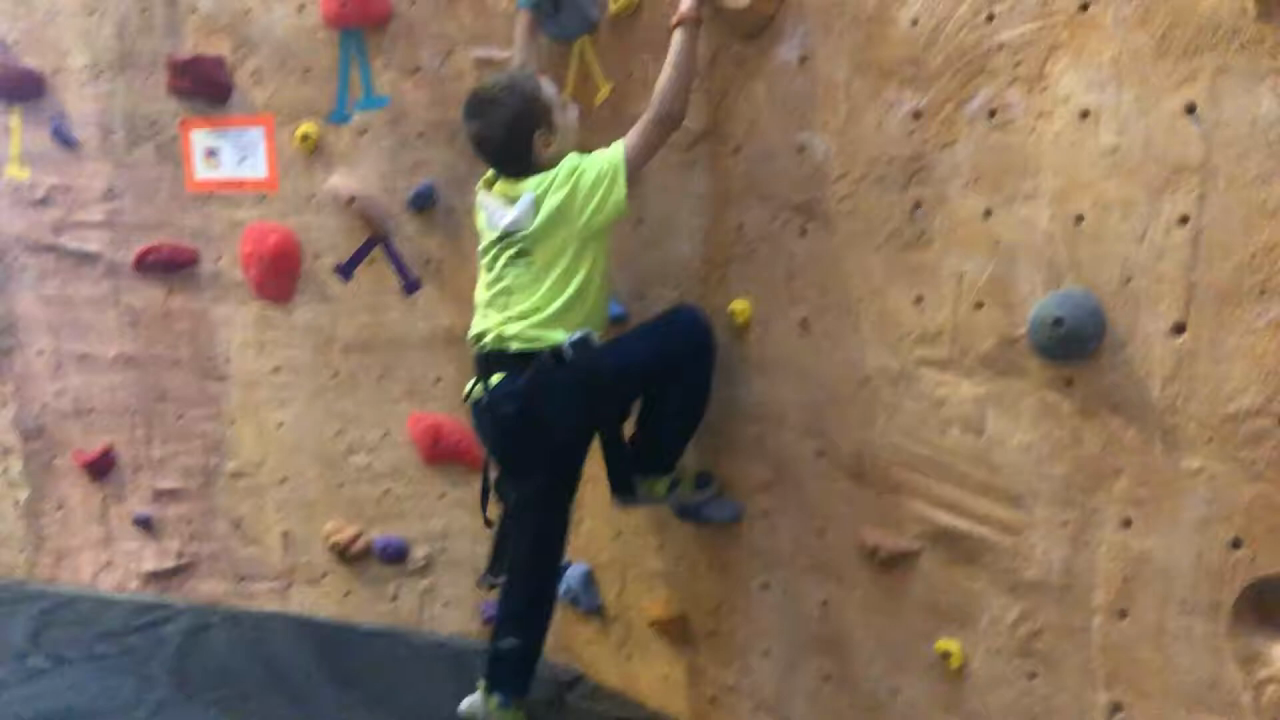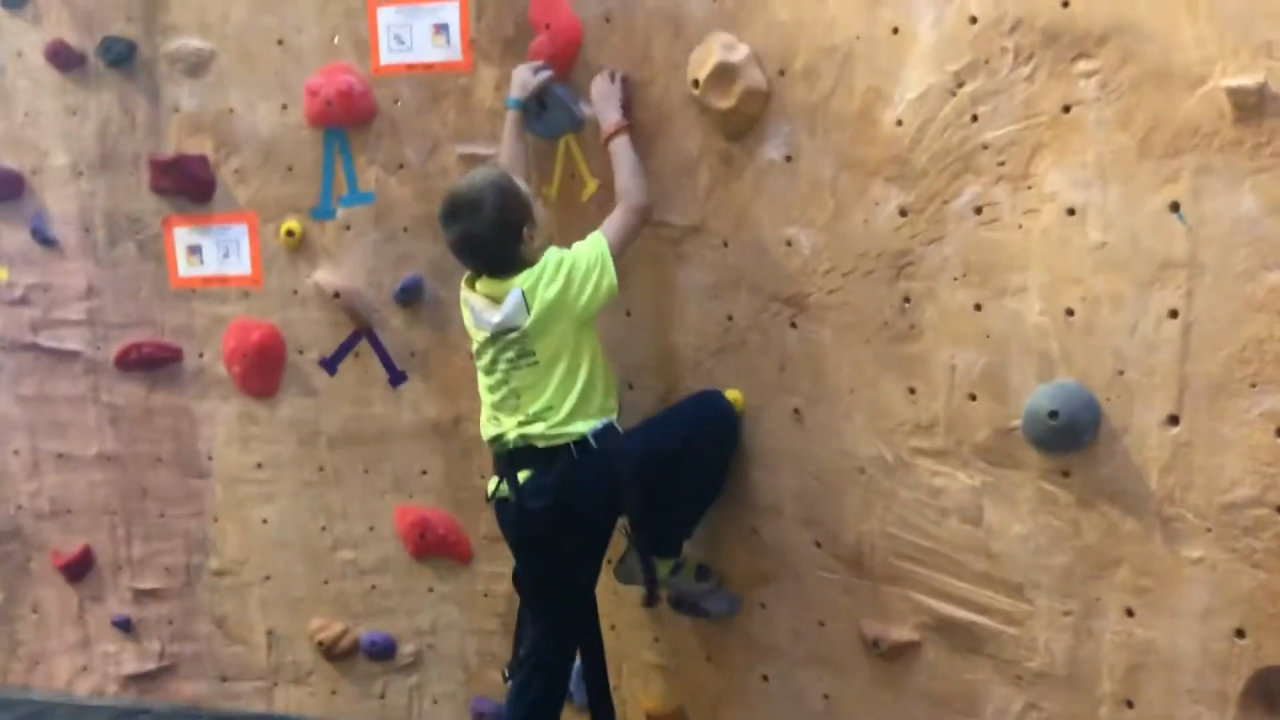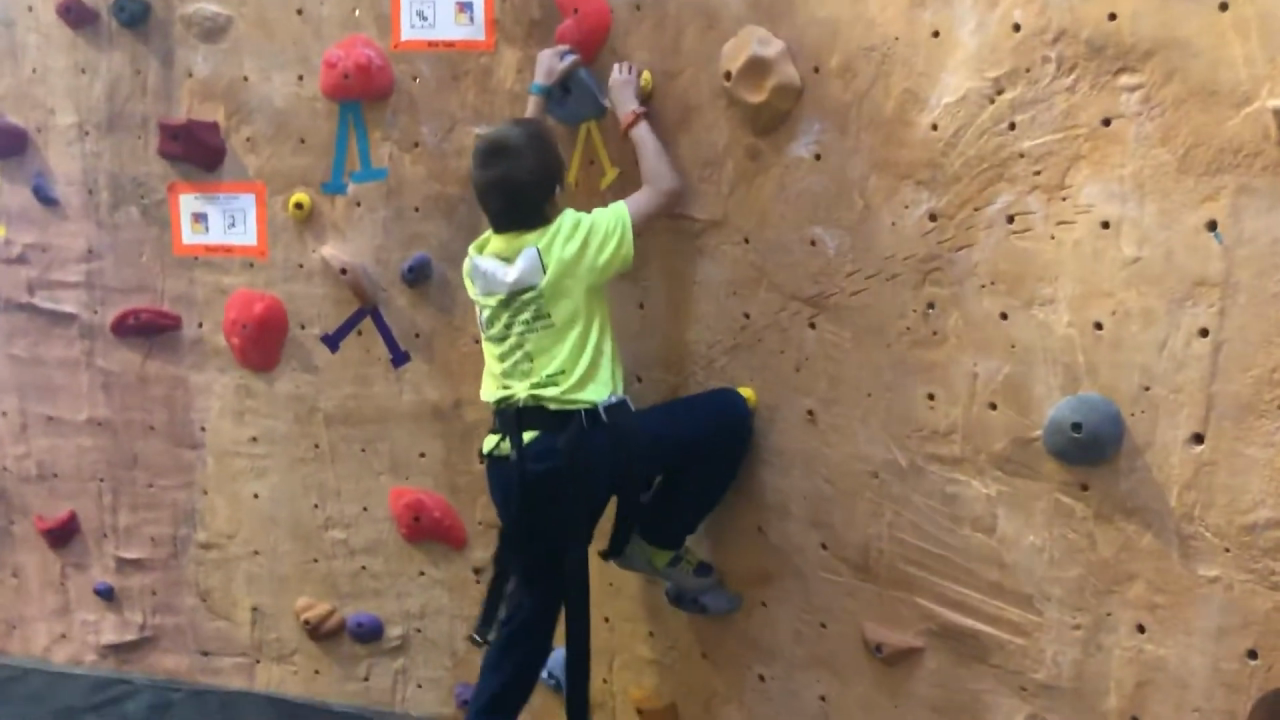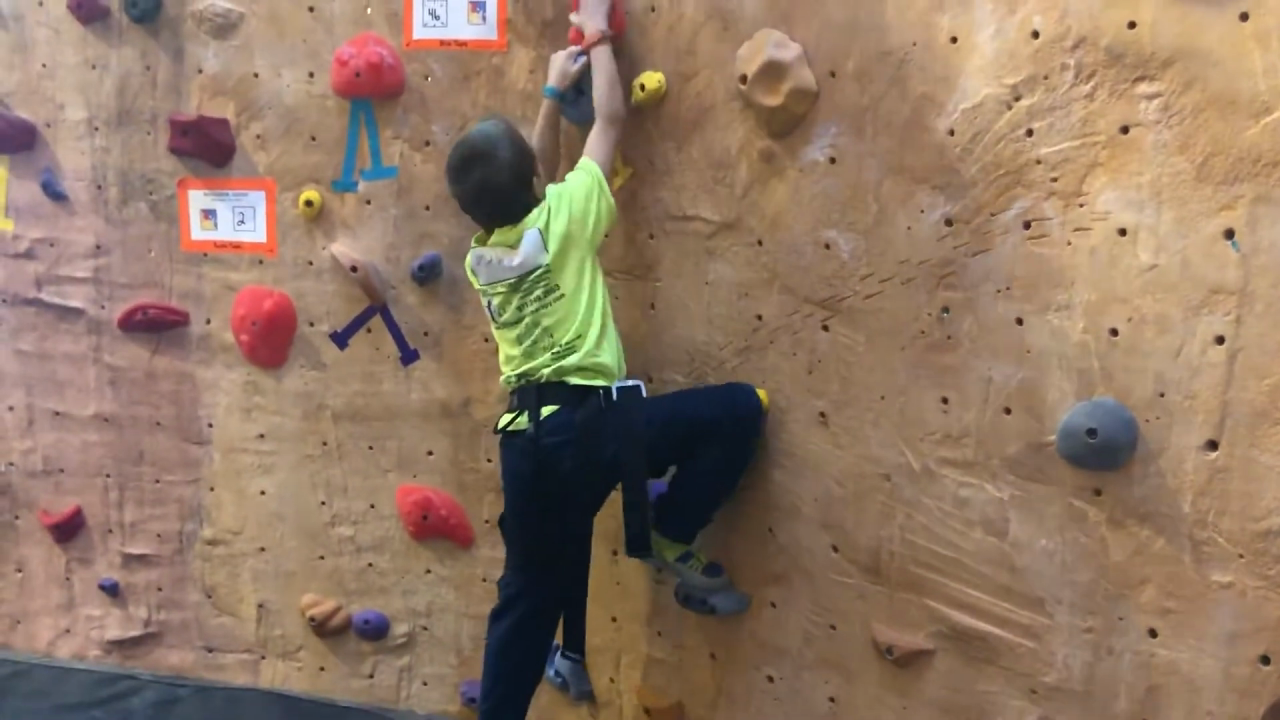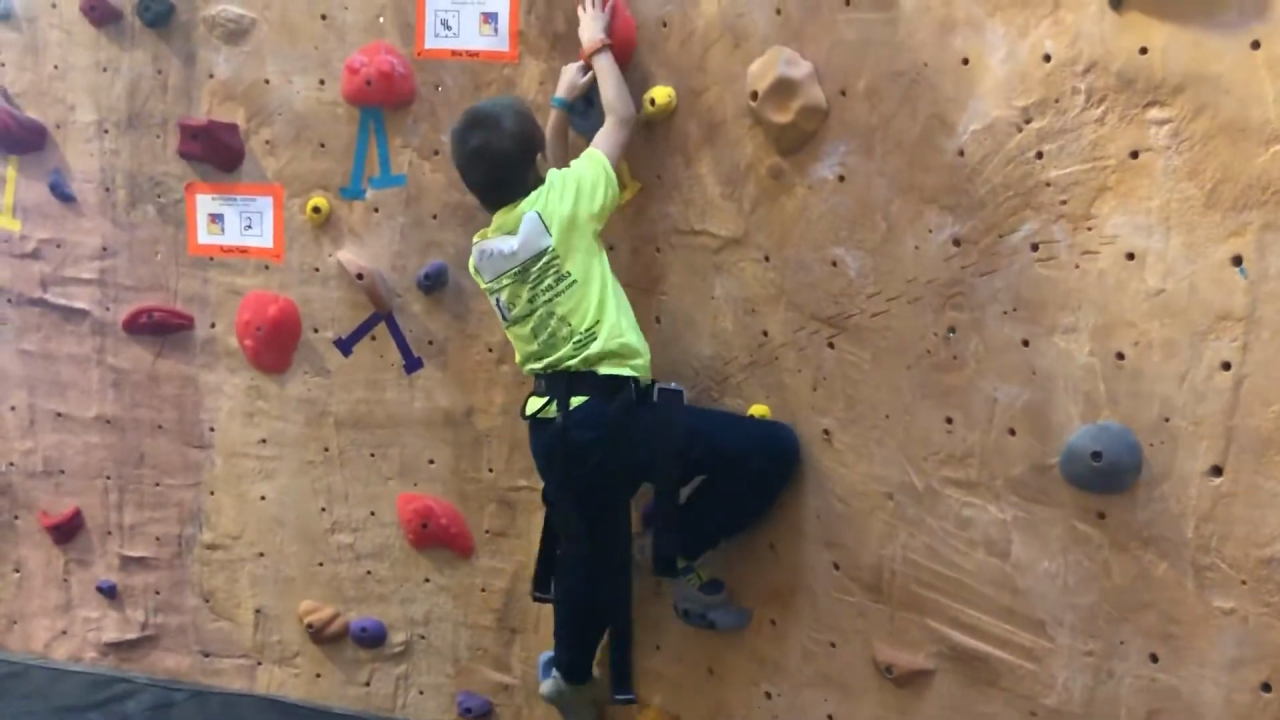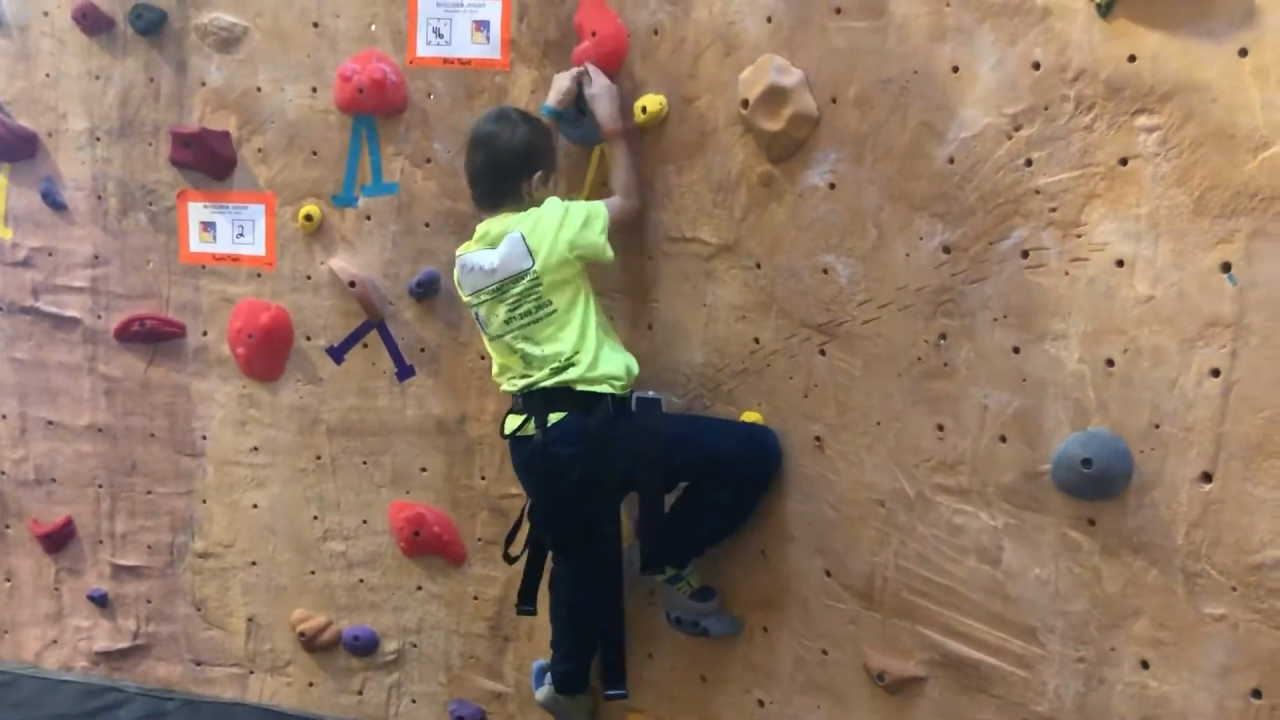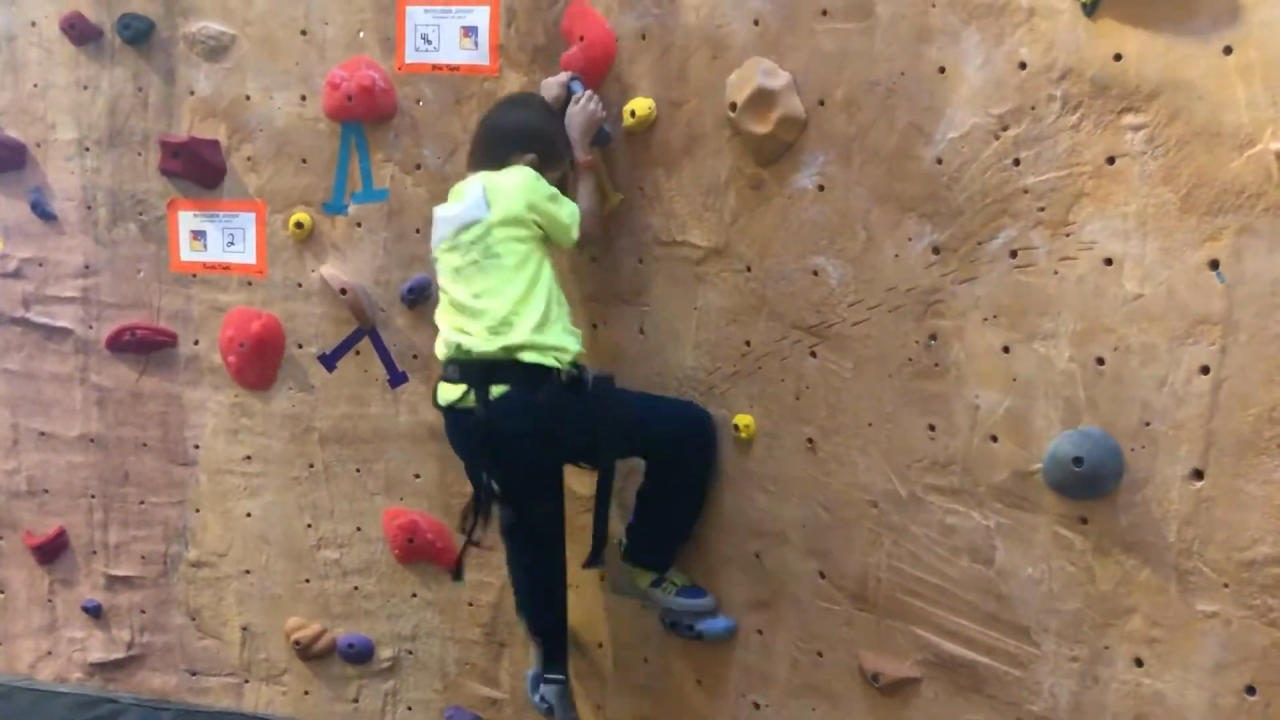
dt=0.5s
person 1, frame 1
left shoulder: (494, 186)
right shoulder: (574, 184)
left elbow: (520, 95)
right elbow: (665, 115)
left hip: (499, 395)
right hip: (552, 387)
left knee: (533, 542)
right knee: (688, 332)
right ankle: (650, 472)
person 1, frame 2
left shoulder: (475, 291)
right shoulder: (558, 280)
left elbow: (499, 194)
right elbow: (634, 206)
left wrist: (516, 106)
right wrist: (613, 122)
left hip: (520, 489)
right hip: (578, 476)
left knee: (548, 631)
right knee: (712, 415)
right ankle: (656, 555)
person 1, frame 3
left shoulder: (479, 258)
right shoulder: (576, 240)
left elbow: (511, 184)
right elbow: (664, 186)
left wrist: (537, 94)
right wrist: (629, 107)
left hip: (513, 456)
right hip: (582, 444)
left knee: (529, 605)
right knee: (726, 414)
right ankle: (655, 541)
person 1, frame 4
left shoulder: (479, 258)
right shoulder: (564, 217)
left elbow: (521, 188)
right elbow: (611, 119)
left wrist: (552, 93)
left hip: (528, 437)
right hip: (594, 423)
left knee: (528, 592)
right knee: (739, 408)
right ankle: (667, 536)
person 1, frame 5
left shoulder: (484, 250)
right shoulder: (561, 203)
right elbow: (621, 122)
left wrist: (560, 103)
left hip: (552, 425)
right hip: (613, 413)
left knee: (583, 552)
right knee: (773, 449)
right ankle: (676, 552)
person 1, frame 6
left shoulder: (469, 260)
right shoulder: (550, 227)
left elbow: (519, 202)
right elbow: (627, 203)
left wrist: (549, 115)
right wrist: (610, 119)
left hip: (532, 439)
right hip: (595, 428)
left knee: (576, 561)
right knee: (755, 451)
right ankle: (663, 561)
person 1, frame 7
left shoulder: (450, 207)
right shoulder: (517, 186)
right elbow: (585, 227)
left wrist: (542, 114)
right wrist: (577, 141)
left hip: (463, 404)
right hip: (527, 398)
left knee: (531, 533)
right knee: (687, 433)
right ankle: (646, 565)
